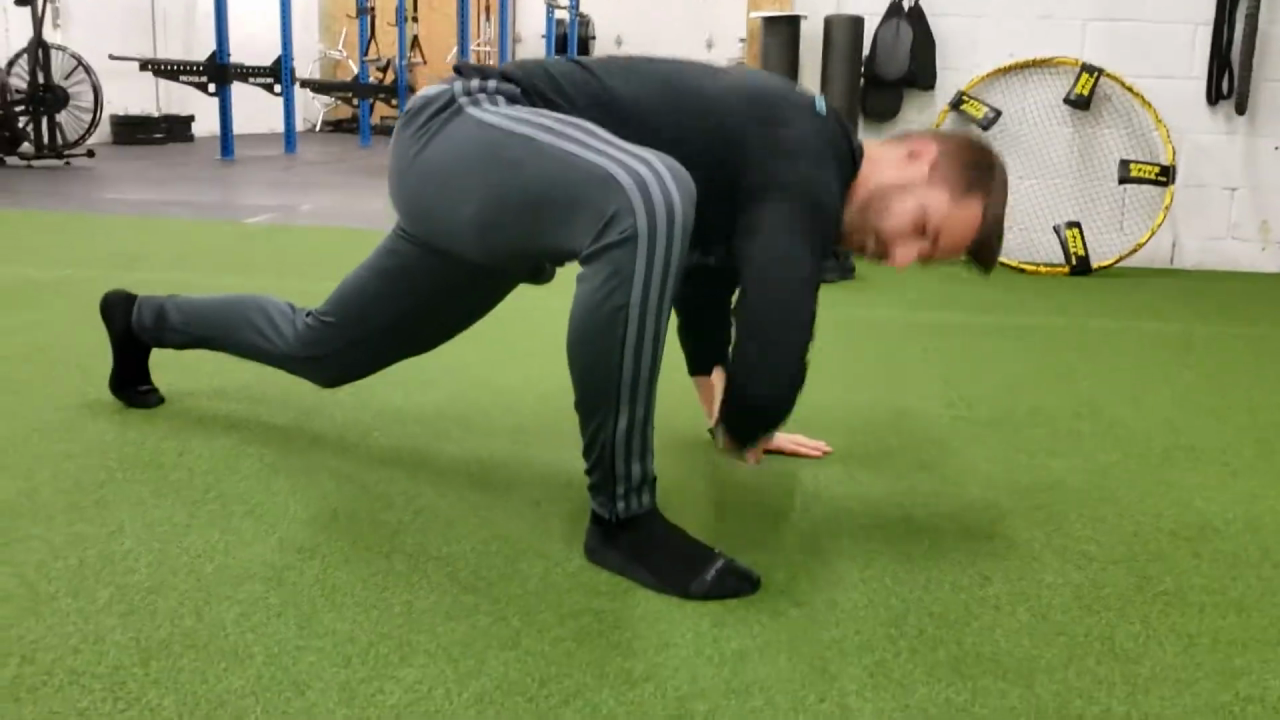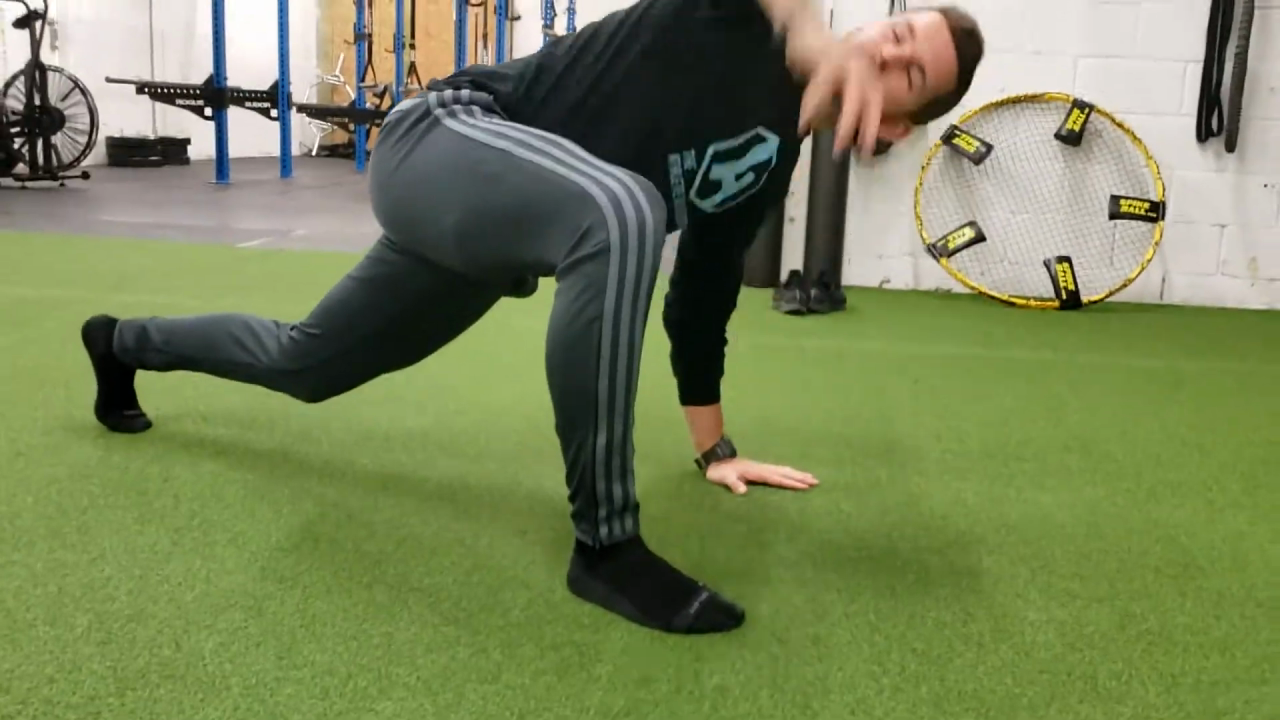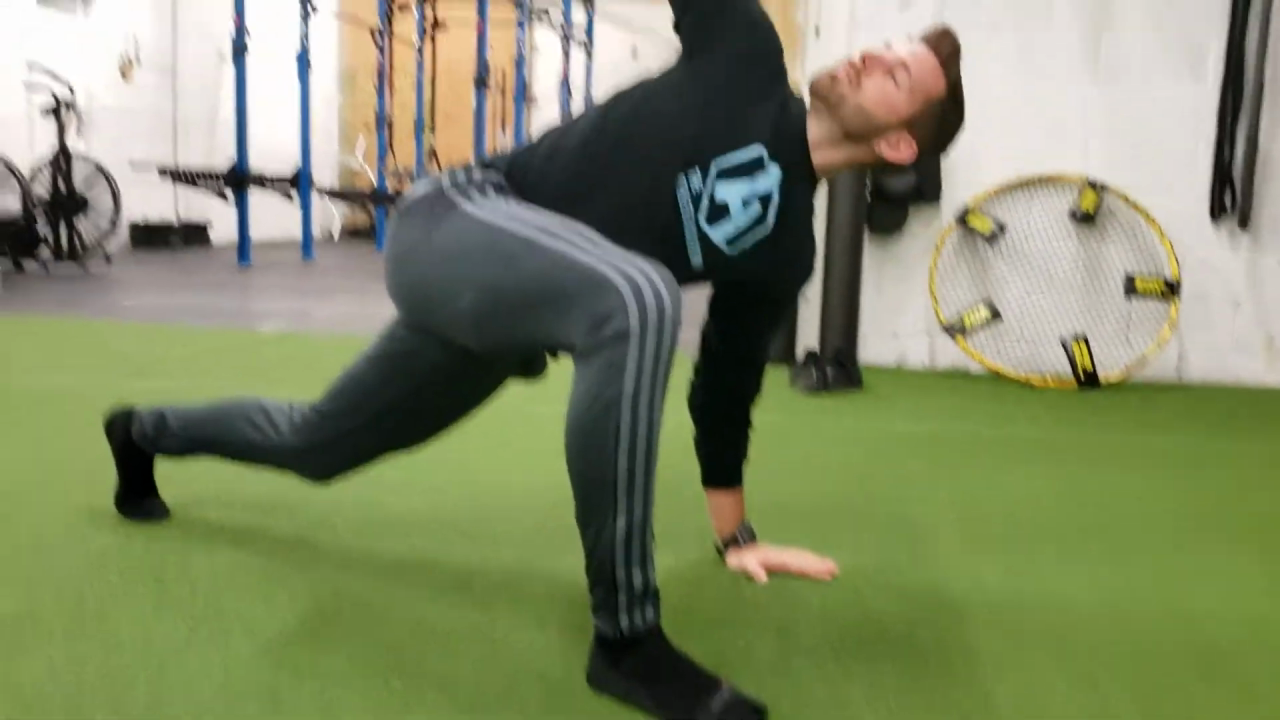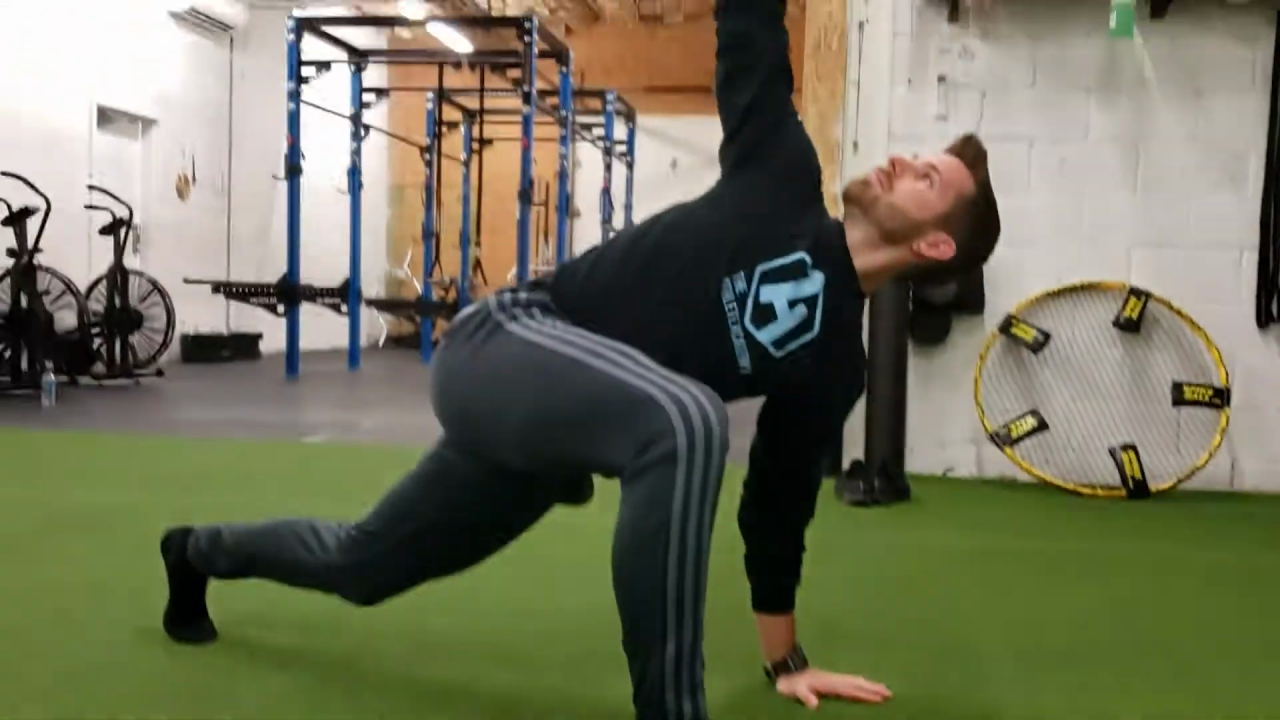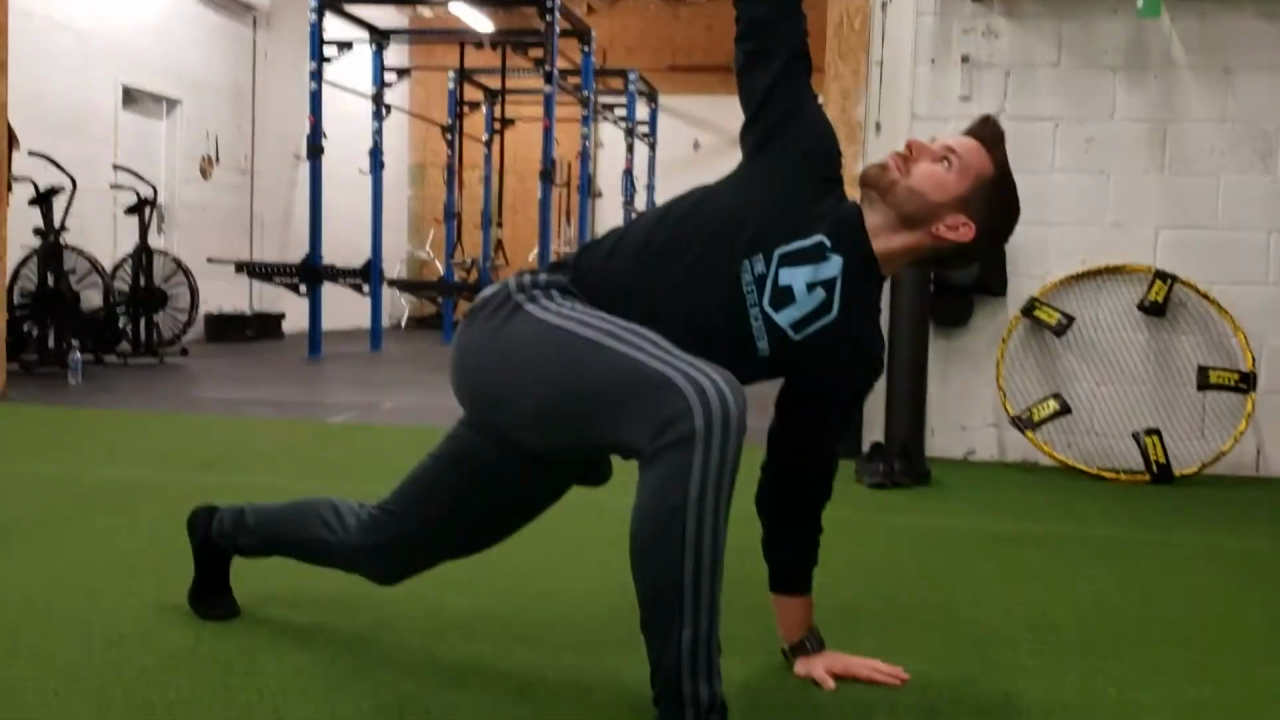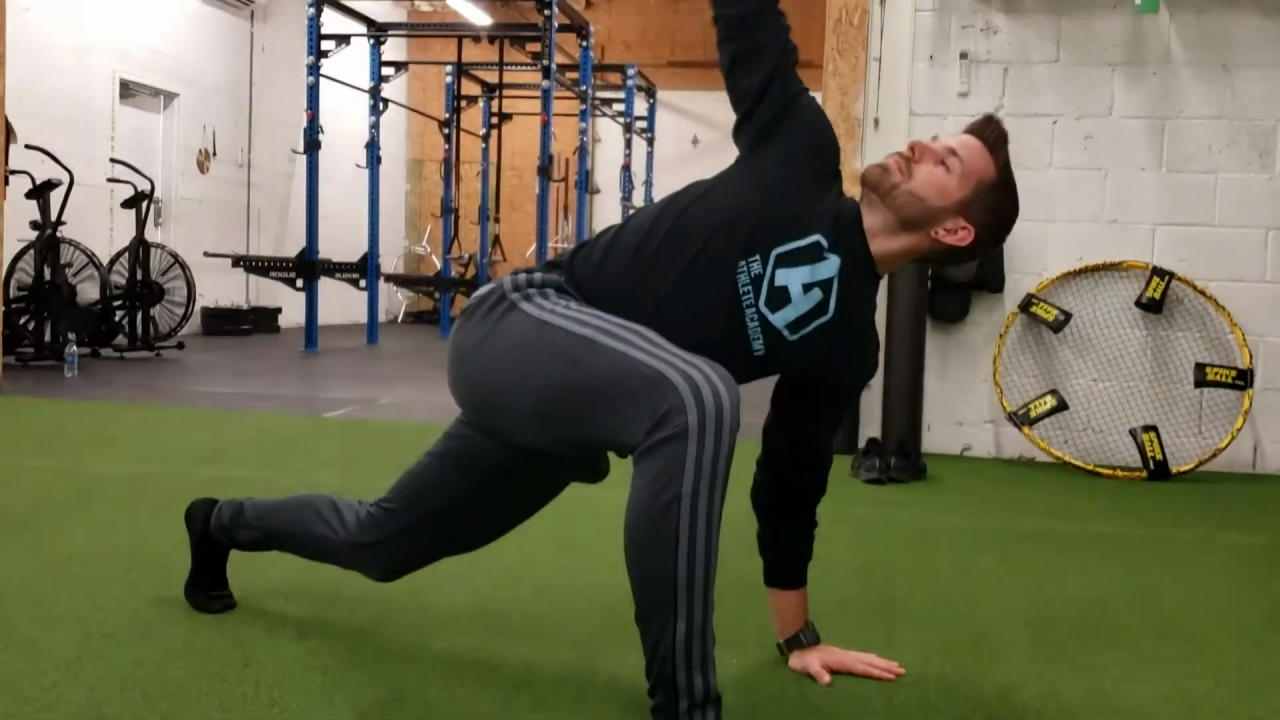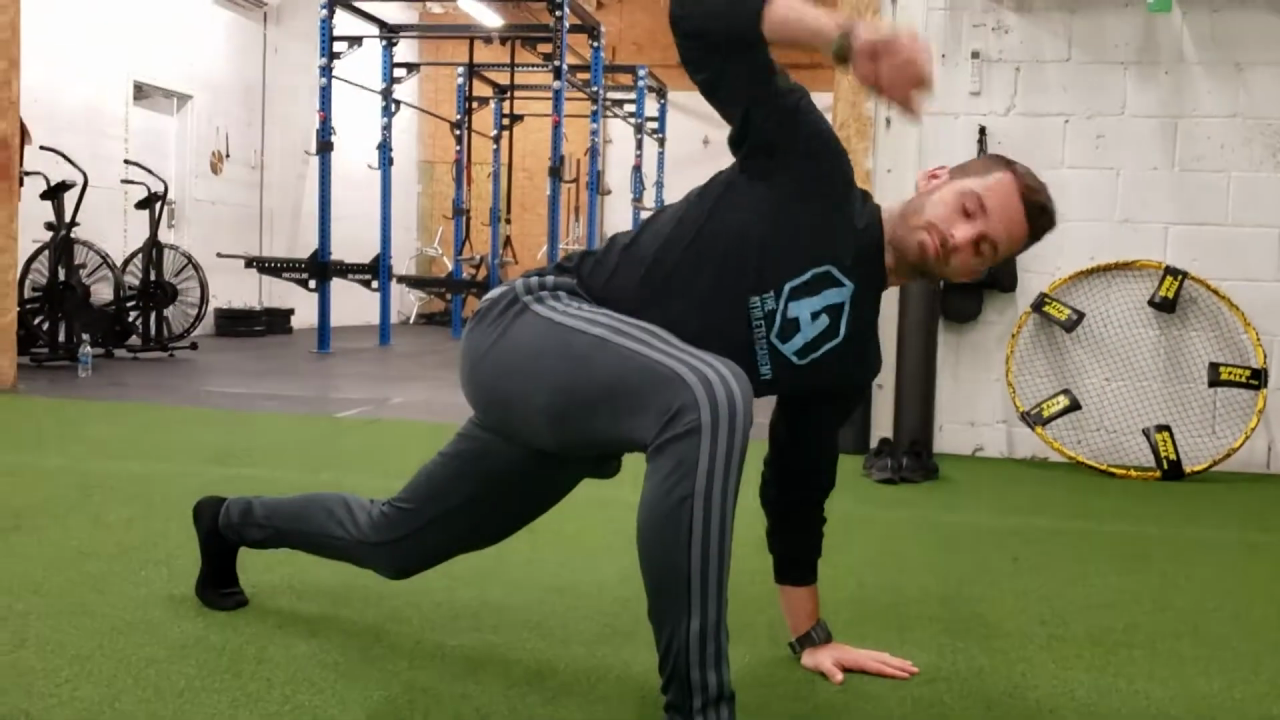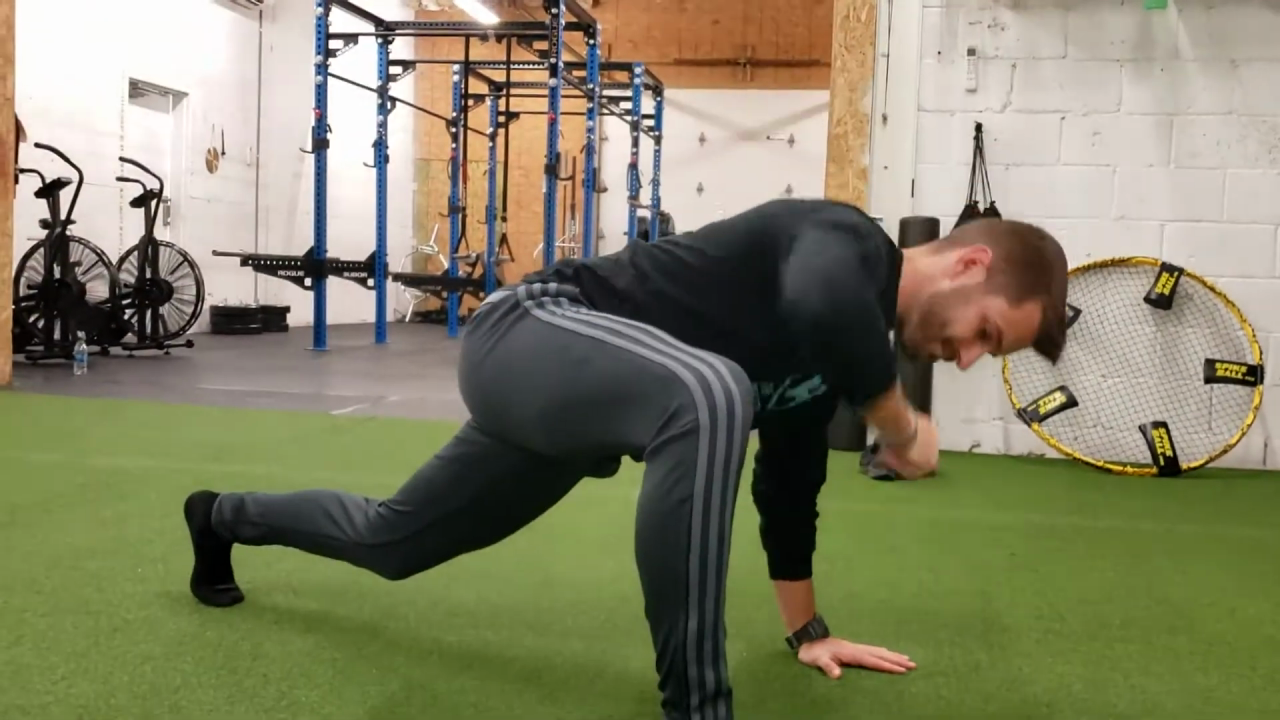
dt=0.3s
person 1, frame 1
left shoulder: (779, 183)
right shoulder: (803, 152)
left elbow: (702, 265)
right elbow: (766, 364)
left wrist: (725, 418)
right wrist: (751, 414)
left hip: (479, 186)
right hip: (459, 130)
left knee: (320, 346)
right knee: (650, 195)
left ankle: (141, 319)
right ankle: (621, 514)
person 1, frame 2
left shoulder: (766, 156)
left elbow: (700, 297)
left wrist: (714, 448)
left hip: (473, 211)
right hip: (441, 137)
left knee: (303, 362)
right knee: (620, 210)
left ankle: (126, 342)
right ankle: (605, 543)
person 1, frame 3
left shoulder: (787, 247)
left elbow: (726, 382)
left wrist: (737, 533)
left hip: (498, 303)
right hip: (454, 222)
left knee: (315, 440)
right knee: (636, 299)
left ankle: (148, 431)
right ankle: (625, 634)
person 1, frame 4
left shoulder: (835, 358)
right shoulder: (782, 179)
left elbow: (780, 502)
left hip: (546, 430)
right hip: (500, 343)
left knee: (361, 566)
right knee: (683, 419)
left ankle: (200, 553)
person 1, frame 5
left shoulder: (854, 345)
right shoulder: (804, 166)
left elbow: (795, 486)
left wrist: (801, 641)
left hip: (564, 406)
right hip: (519, 326)
left knee: (383, 547)
right knee: (703, 403)
left ankle: (224, 532)
person 1, frame 6
left shoulder: (849, 343)
right shoulder: (801, 162)
left elbow: (789, 481)
left wrist: (796, 635)
left hip: (564, 407)
right hip: (515, 324)
left knee: (381, 539)
right knee: (696, 398)
left ankle: (223, 523)
person 1, frame 7
left shoulder: (852, 352)
right shoulder: (818, 174)
left elbow: (797, 483)
left wrist: (810, 634)
left hip: (568, 416)
right hip: (529, 327)
left knee: (395, 541)
right knee: (709, 398)
left ankle: (229, 521)
person 1, frame 8
left shoulder: (851, 351)
right shoulder: (854, 250)
left elbow: (790, 477)
right elbow: (823, 311)
left wrist: (808, 627)
right wrist: (900, 422)
left hip: (555, 388)
right hip: (528, 329)
left knee: (392, 538)
right knee: (711, 393)
left ankle: (225, 515)
